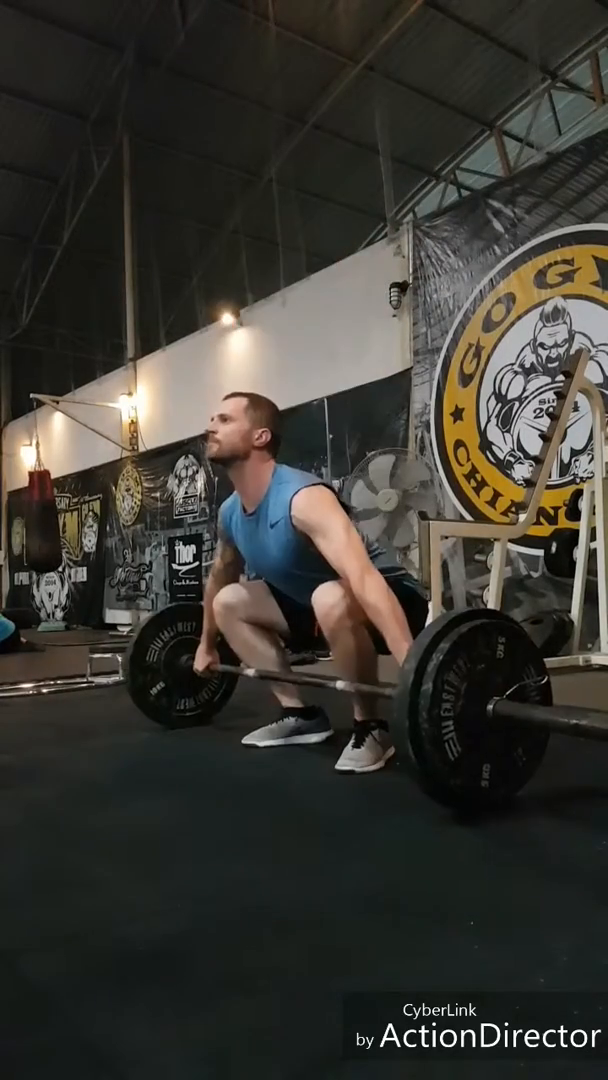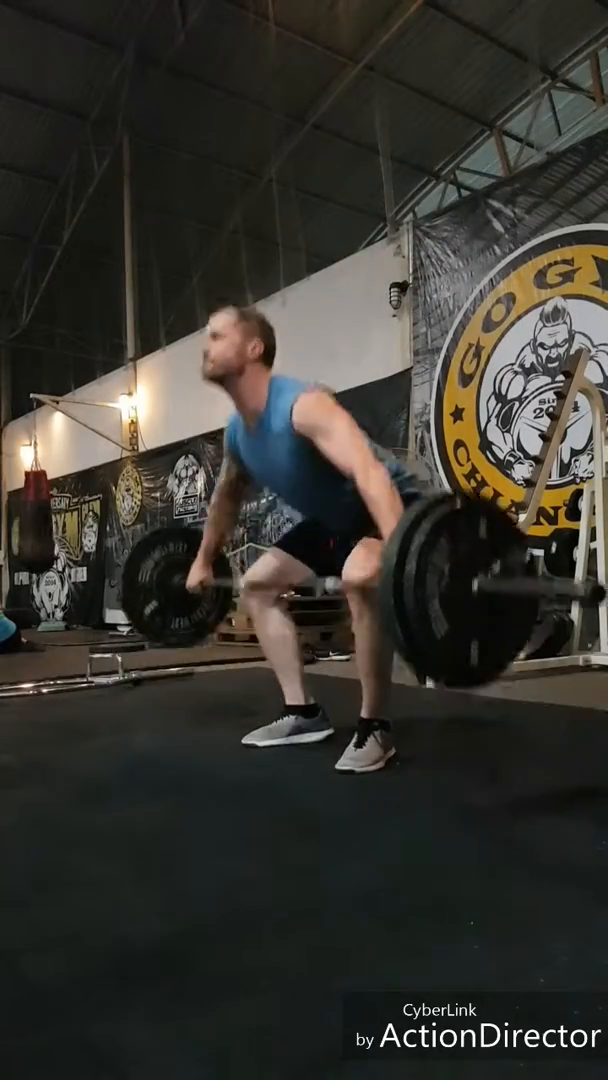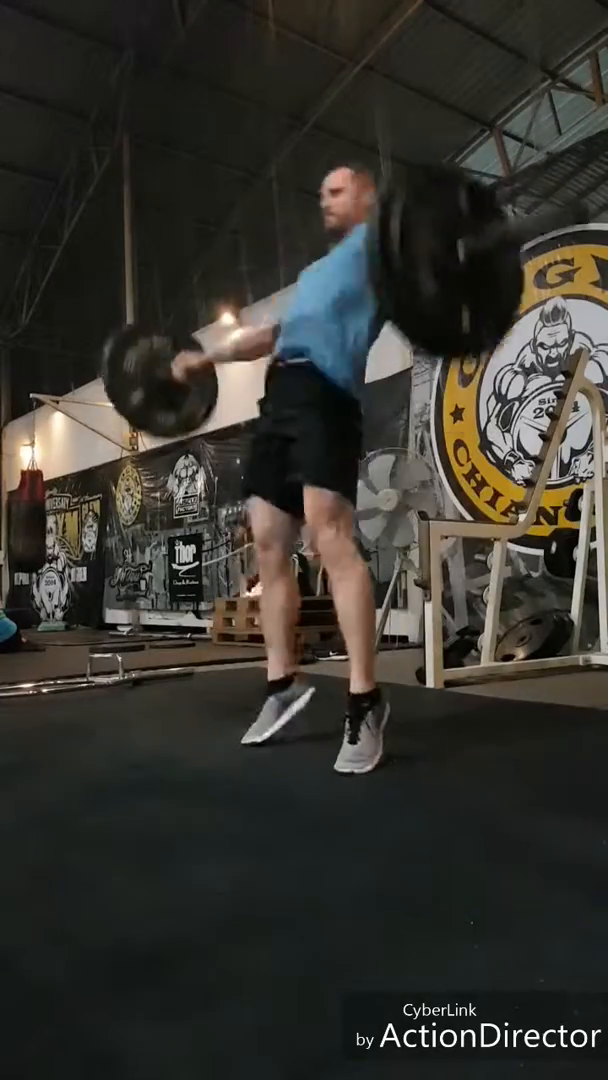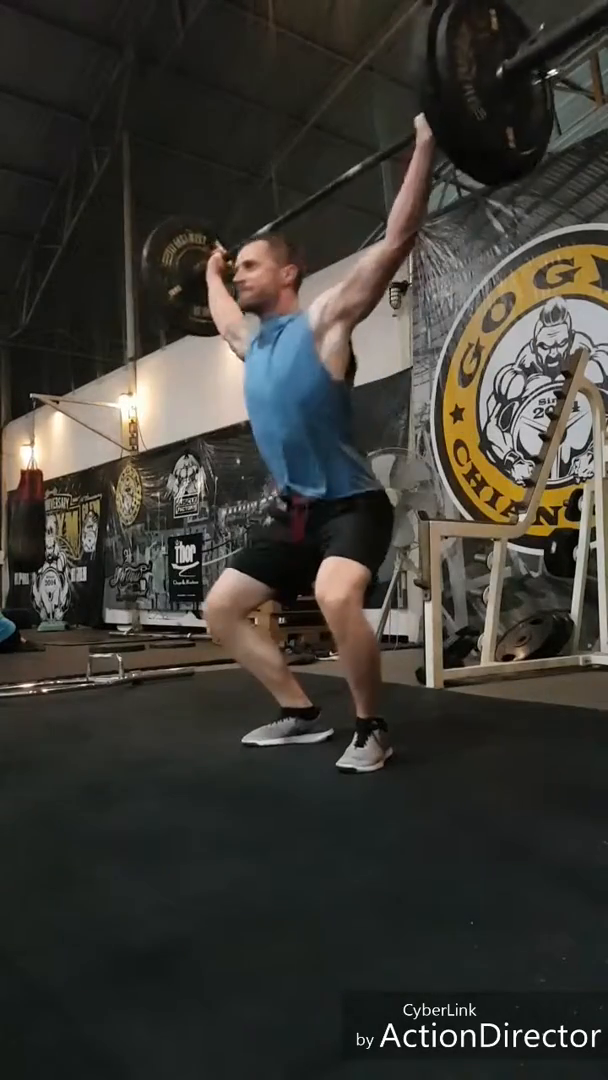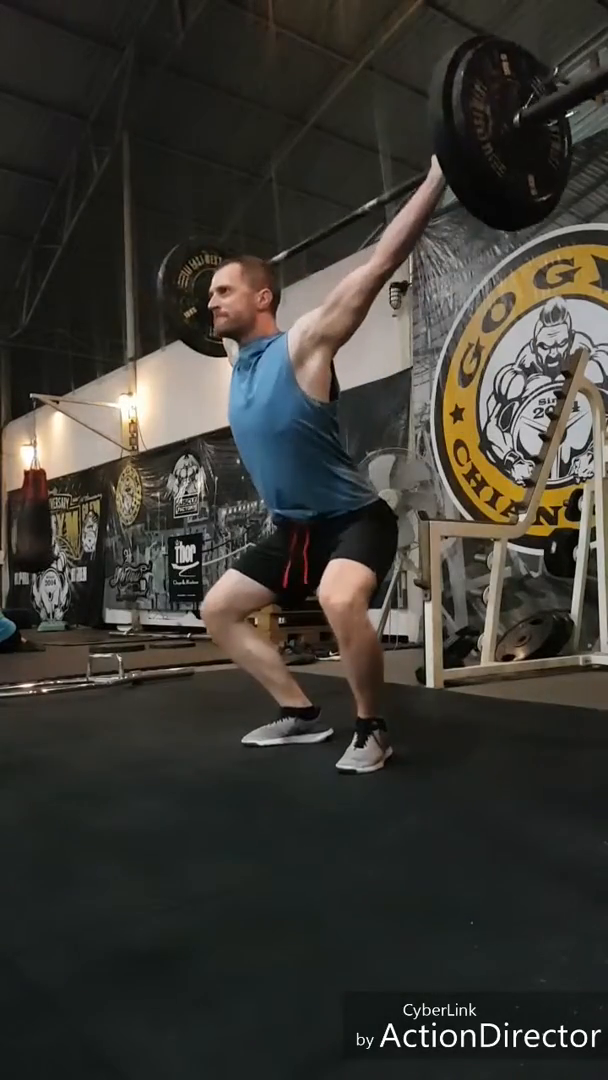
dt=0.4s
person 1, frame 1
left shoulder: (303, 498)
right shoulder: (231, 512)
left elbow: (365, 580)
right elbow: (219, 578)
right wrist: (206, 646)
left hip: (389, 599)
left knee: (333, 601)
right knee: (228, 604)
left ankle: (371, 729)
right ankle: (300, 714)
person 1, frame 2
left shoulder: (302, 407)
right shoulder: (236, 430)
left elbow: (370, 473)
right elbow: (225, 498)
right wrist: (202, 561)
left hip: (383, 511)
right hip: (329, 518)
left knee: (360, 580)
right knee: (255, 582)
left ankle: (375, 729)
right ankle: (302, 711)
person 1, frame 3
left shoulder: (375, 240)
right shoulder: (322, 266)
right elbow: (272, 331)
right wrist: (202, 358)
left hip: (321, 392)
right hip: (279, 397)
left knee: (331, 540)
right knee: (268, 547)
left ankle: (366, 704)
right ankle: (284, 682)
person 1, frame 4
left shoulder: (321, 323)
right shoulder: (255, 343)
left elbow: (394, 244)
right elbow: (223, 315)
left wrist: (426, 145)
right wrist: (212, 274)
left hip: (352, 505)
right hip: (295, 513)
left knee: (335, 598)
right knee: (220, 610)
left ankle: (371, 728)
right ankle: (301, 714)
person 1, frame 5
left shoulder: (302, 345)
right shoulder: (242, 359)
left elbow: (377, 265)
right elbow: (228, 322)
left wrist: (438, 177)
left hip: (354, 517)
right hip: (293, 528)
left knee: (340, 602)
right knee: (218, 609)
left ankle: (371, 729)
right ankle: (300, 713)
